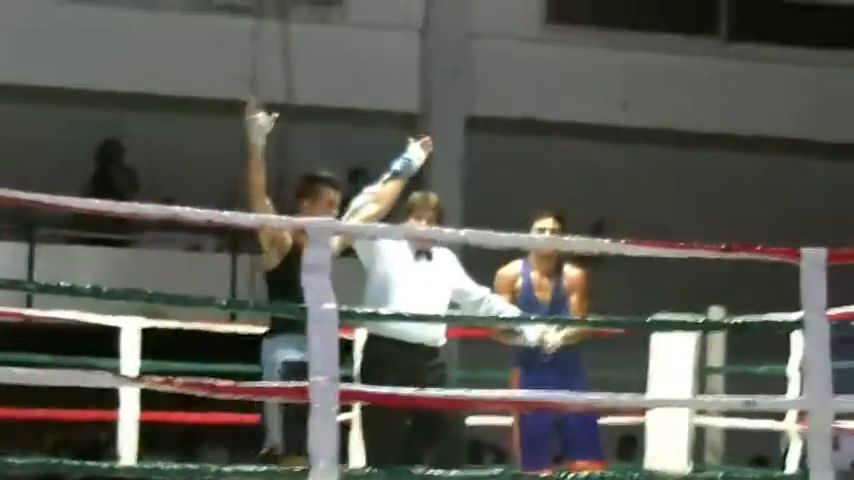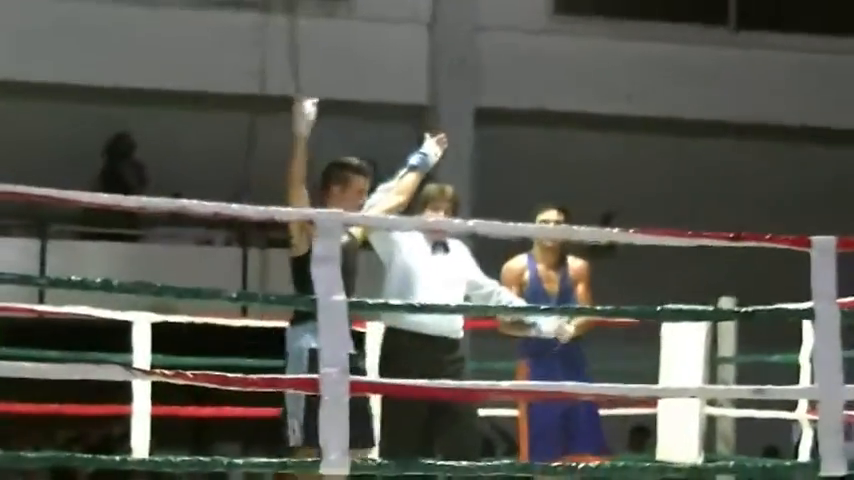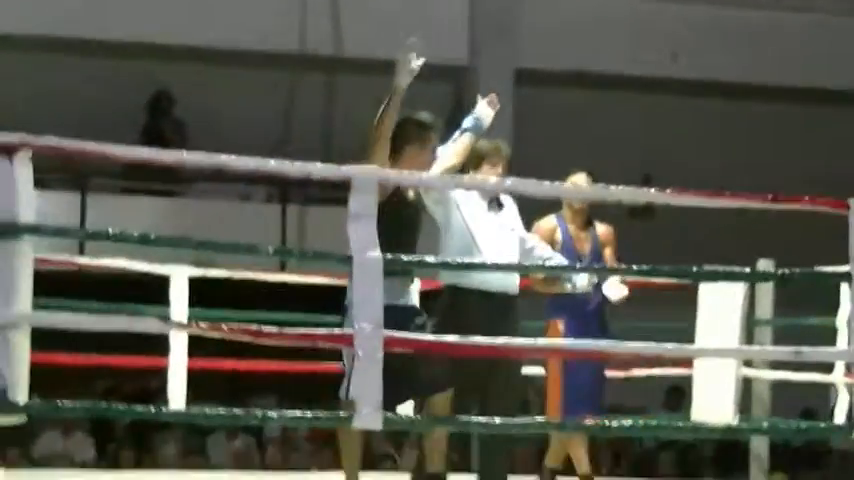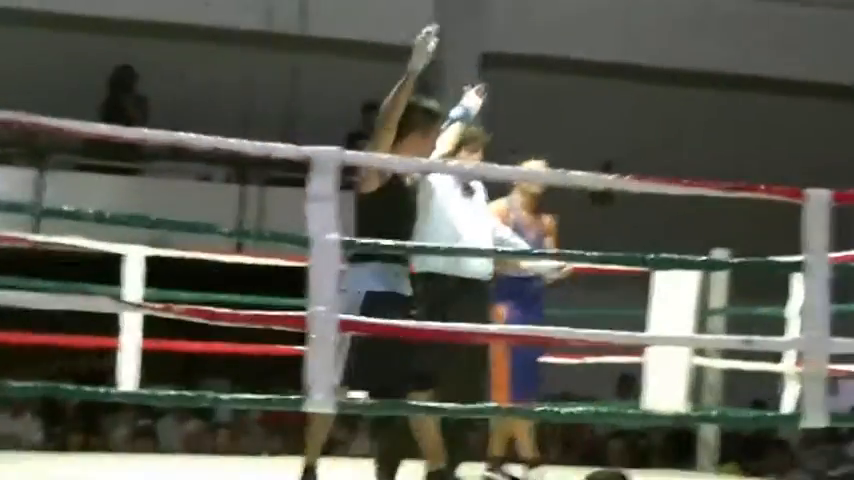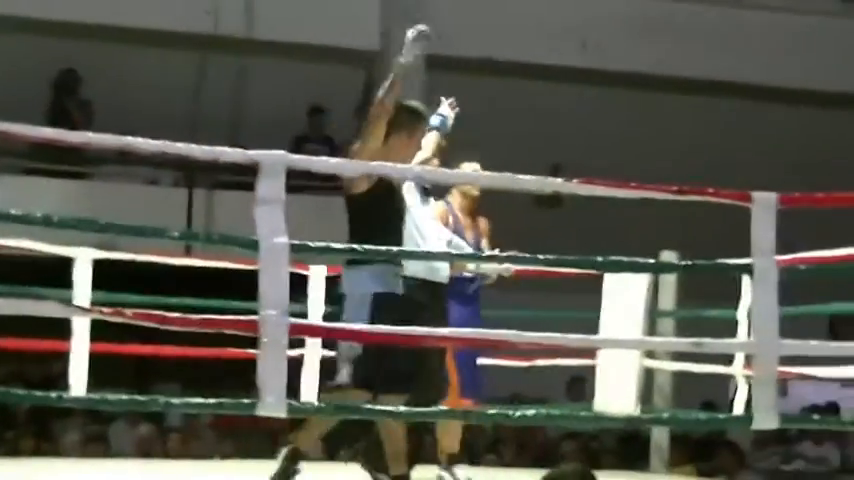
dt=0.2s
person 1, frame 1
left shoulder: (329, 242)
right shoulder: (278, 242)
left elbow: (372, 207)
right elbow: (258, 198)
left wrist: (404, 168)
right wrist: (256, 144)
right hip: (285, 354)
left knee: (305, 455)
right knee: (290, 453)
person 1, frame 2
left shoulder: (352, 235)
right shoulder: (306, 228)
left elbow: (394, 198)
right elbow: (295, 187)
left wrist: (422, 161)
right wrist: (302, 135)
left hip: (344, 345)
right hip: (310, 342)
left knee: (358, 446)
right knee: (309, 445)
person 1, frame 3
left shoulder: (416, 189)
right shoulder: (380, 182)
right elbow: (381, 138)
right wrist: (400, 87)
left hip: (406, 302)
right hip: (376, 299)
right knee: (358, 399)
person 1, frame 4
left shoulder: (409, 176)
right shoulder: (373, 168)
left elbow: (438, 147)
right elbow: (387, 122)
right wrist: (414, 69)
left hip: (397, 286)
right hip: (367, 285)
left knee: (418, 385)
person 1, frame 5
left shoulder: (393, 176)
right shoulder: (364, 166)
left elbow: (423, 155)
right elbow: (377, 120)
right wrist: (401, 67)
left hip: (389, 286)
right hip: (368, 284)
left knee: (391, 390)
right knee: (356, 386)
person 2, frame 1
left shoulder: (446, 260)
right shoulder: (383, 245)
left elbow: (479, 299)
right wrist: (403, 169)
left hip: (429, 360)
right hip: (388, 355)
left knee: (449, 437)
right knee: (386, 447)
person 2, frame 2
left shoulder: (460, 253)
right shoulder: (399, 239)
left elbow: (491, 292)
left wrist: (540, 320)
left hip: (449, 353)
right hip: (407, 349)
left knee: (462, 440)
right knee: (401, 443)
person 2, frame 3
left shoulder: (508, 206)
right shoulder: (456, 198)
left elbow: (531, 247)
right elbow: (436, 172)
left wrist: (575, 276)
right wrist: (473, 126)
left hip: (502, 310)
right hip: (463, 304)
left knee: (503, 402)
right knee: (446, 400)
person 2, frame 4
left shoulder: (476, 189)
right shoulder: (433, 182)
left elbow: (494, 231)
right elbow: (428, 156)
right wrist: (461, 115)
left hip: (474, 295)
right hip: (439, 292)
left knee: (468, 386)
right knee: (437, 383)
person 2, frame 5
left shoulder: (424, 192)
right shoulder: (399, 186)
left elbow: (441, 235)
right elbow: (408, 162)
right wrist: (438, 124)
left hip: (432, 296)
right hip: (407, 294)
left knee: (427, 387)
person 3, frame 1
left shoulder: (574, 276)
right shoulder: (510, 275)
left elbow: (581, 327)
left wrist: (562, 336)
left hip: (568, 372)
right hip: (530, 372)
left knee: (586, 454)
right knee: (534, 458)
person 3, frame 2
left shoulder: (578, 268)
right shoulder: (516, 269)
left elbow: (587, 315)
right elbow: (505, 323)
left wrist: (574, 326)
left hip: (572, 362)
right hip: (536, 365)
left knee: (586, 446)
right knee: (542, 449)
person 3, frame 3
left shoulder: (604, 231)
right shoulder: (548, 228)
left elbow: (612, 273)
right elbow: (537, 280)
left wrist: (616, 286)
left hip: (595, 322)
right hip: (565, 321)
left knee: (583, 404)
right knee: (570, 405)
person 3, frame 4
left shoulder: (546, 221)
right shoulder: (500, 210)
left wrist: (558, 268)
right wrist: (523, 265)
left hip: (533, 306)
right hip: (508, 305)
left knee: (512, 391)
right knee: (514, 389)
person 3, frame 5
left shoulder: (481, 223)
right shoulder: (438, 213)
left elbow: (484, 270)
left hip: (470, 305)
right hip: (444, 307)
left knee: (459, 388)
right knee: (457, 388)
